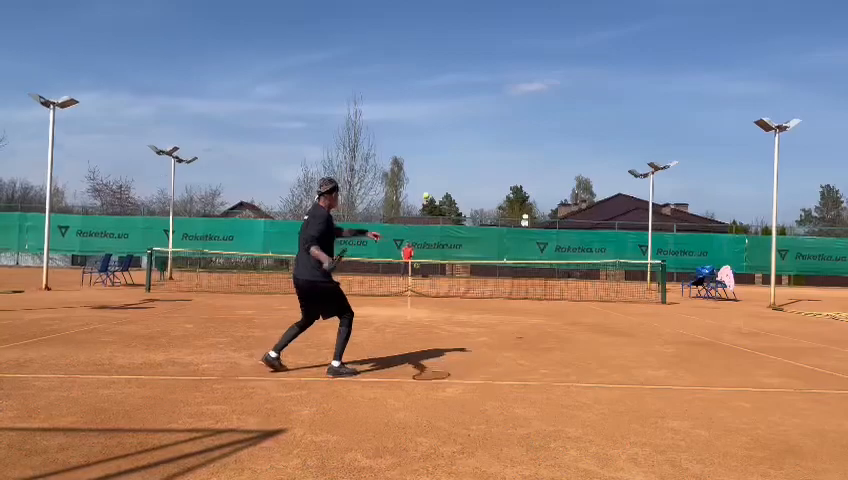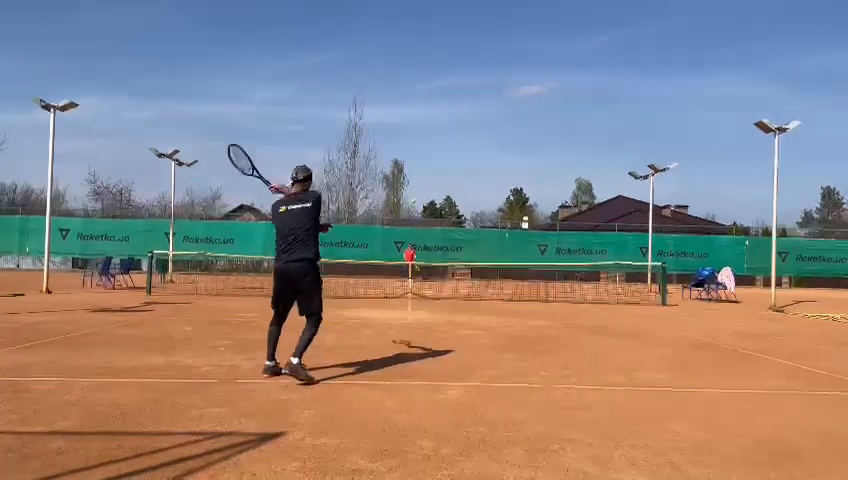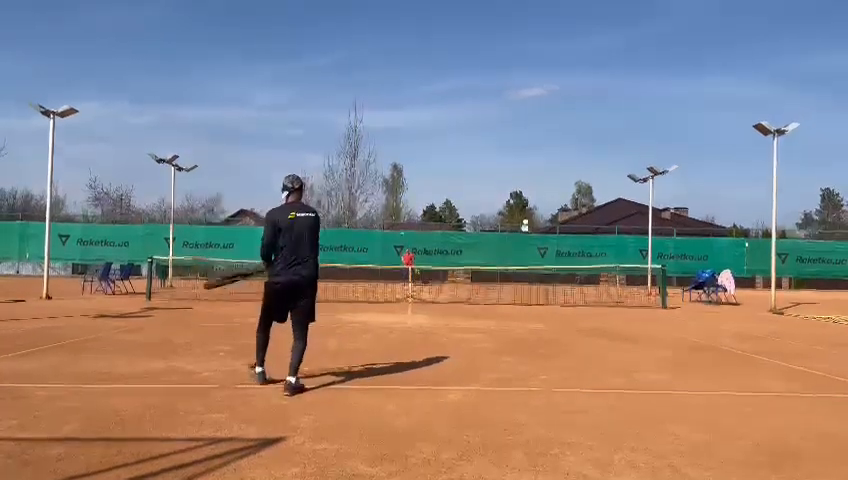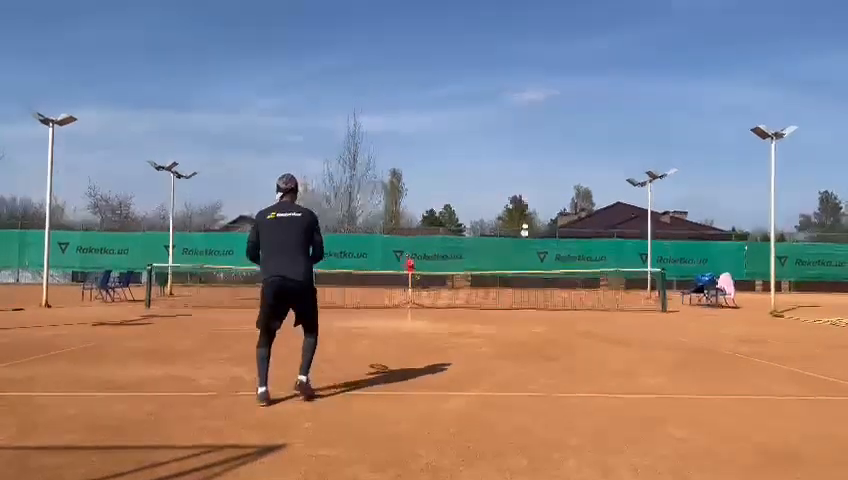
dt=0.4s
person 1, frame 1
left shoulder: (317, 212)
right shoulder: (321, 215)
left elbow: (336, 231)
right elbow: (308, 244)
left wrist: (365, 233)
right wrist: (324, 257)
left hip: (301, 277)
right hip: (316, 279)
left knee: (307, 320)
right knee: (346, 316)
left ankle: (273, 355)
right ankle: (336, 365)
person 1, frame 2
left shoulder: (276, 207)
right shoulder: (313, 198)
right wrist: (284, 191)
left hip: (282, 268)
right hip: (306, 268)
left knee: (278, 317)
right knee: (313, 318)
left ankle: (270, 364)
right ankle: (295, 360)
person 1, frame 3
left shoulder: (274, 215)
right shoulder: (313, 215)
left elbow: (265, 251)
left hip: (279, 280)
right hip: (306, 280)
left knee: (264, 324)
right knee: (300, 332)
left ankle: (260, 370)
right ankle: (291, 379)
person 1, frame 4
left shoulder: (262, 216)
right shoulder: (308, 215)
left elbow: (251, 252)
right elbow: (318, 253)
left hip: (273, 282)
right hip: (302, 282)
left knee: (265, 336)
right knee: (310, 331)
left ankle: (262, 390)
right ankle: (303, 379)
